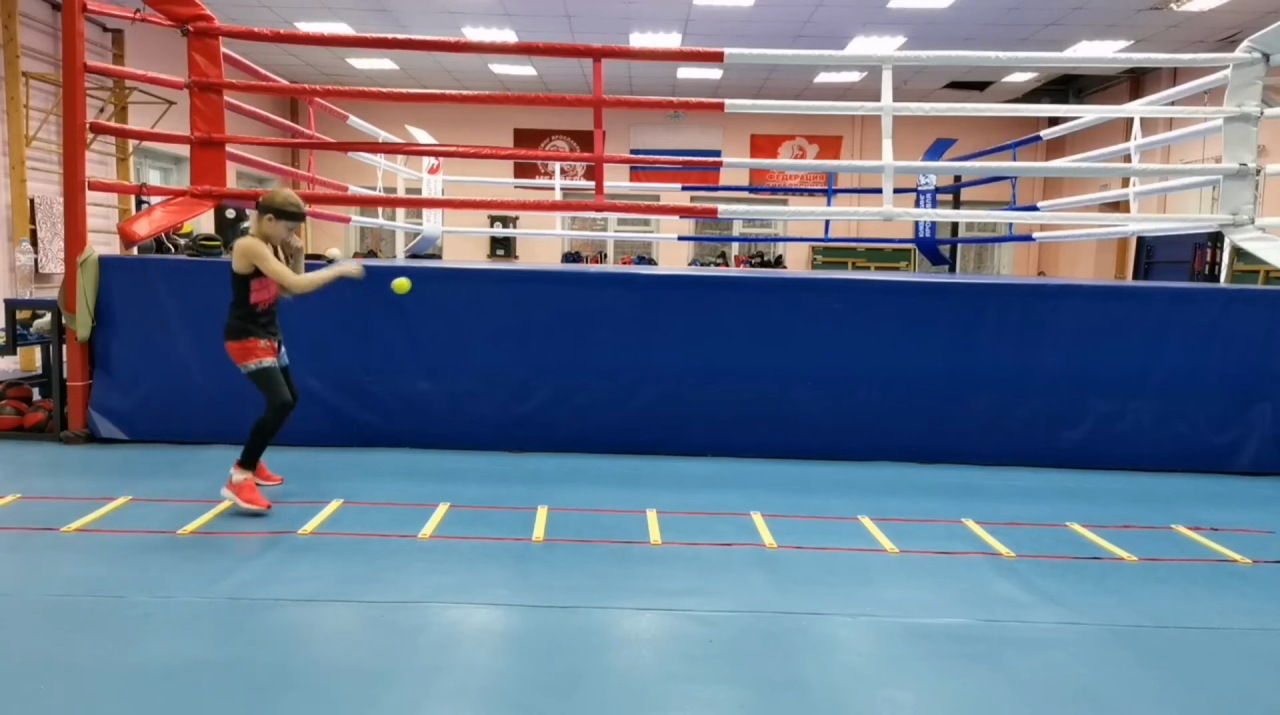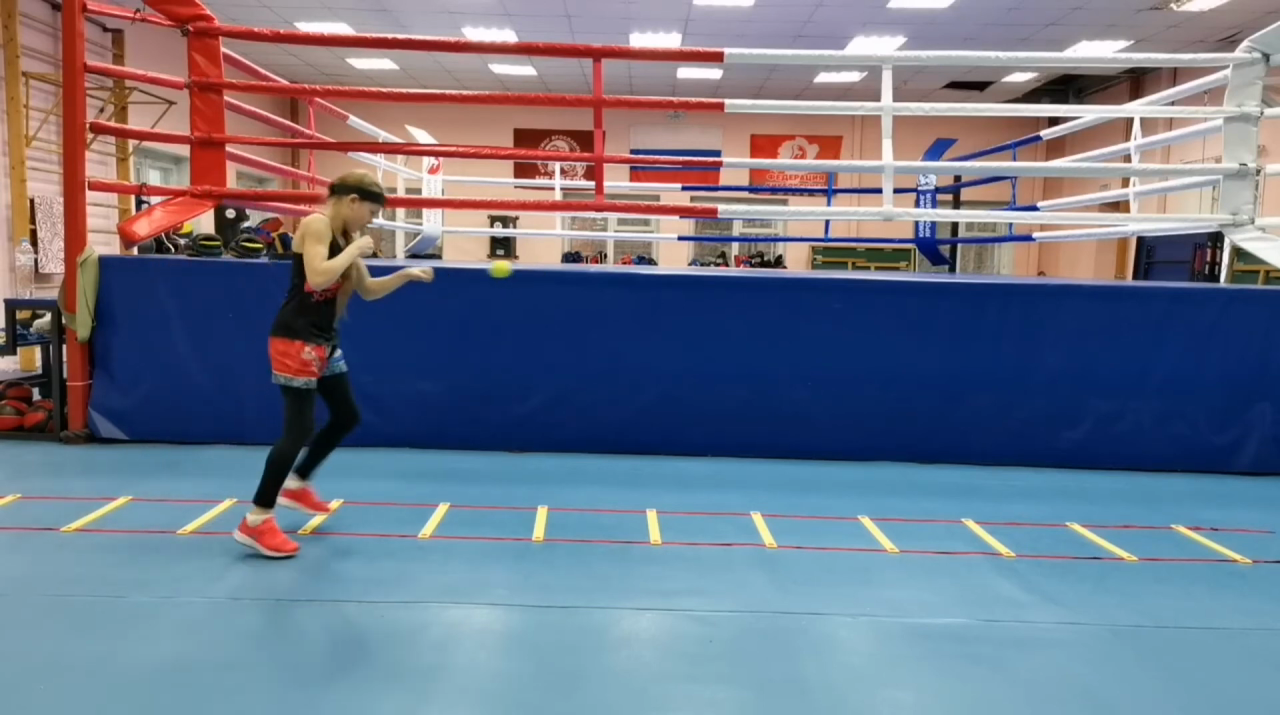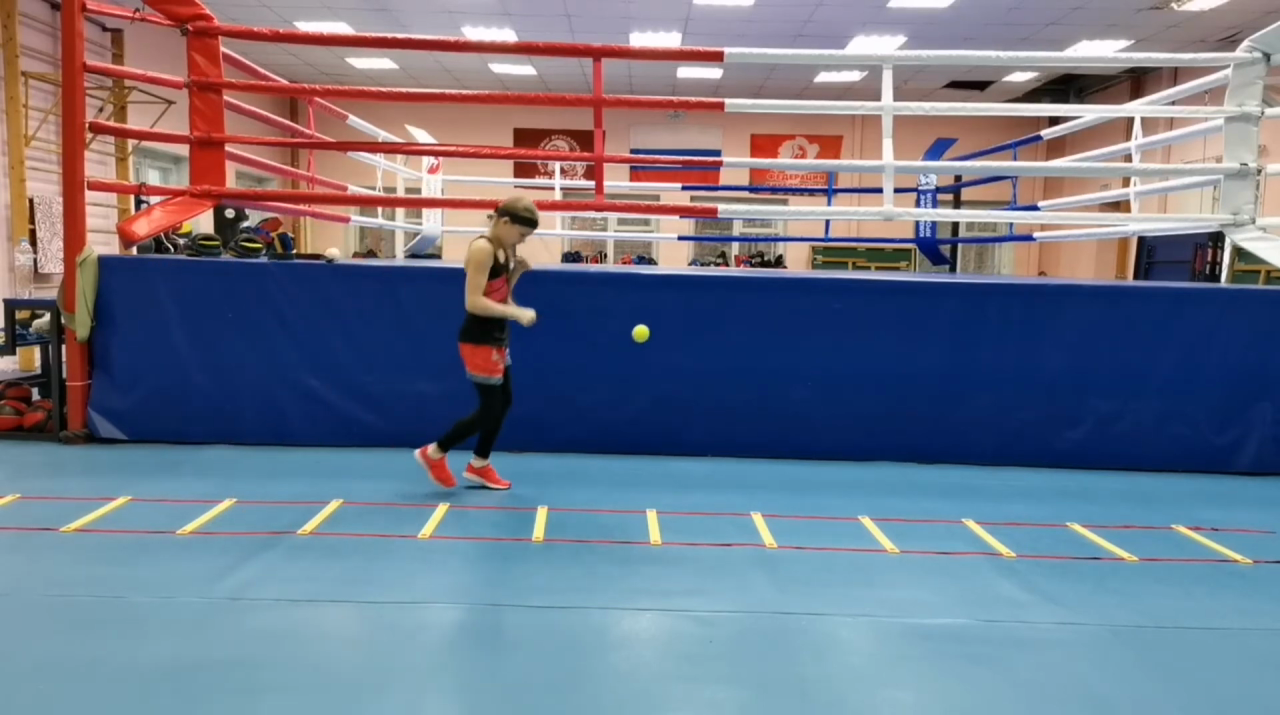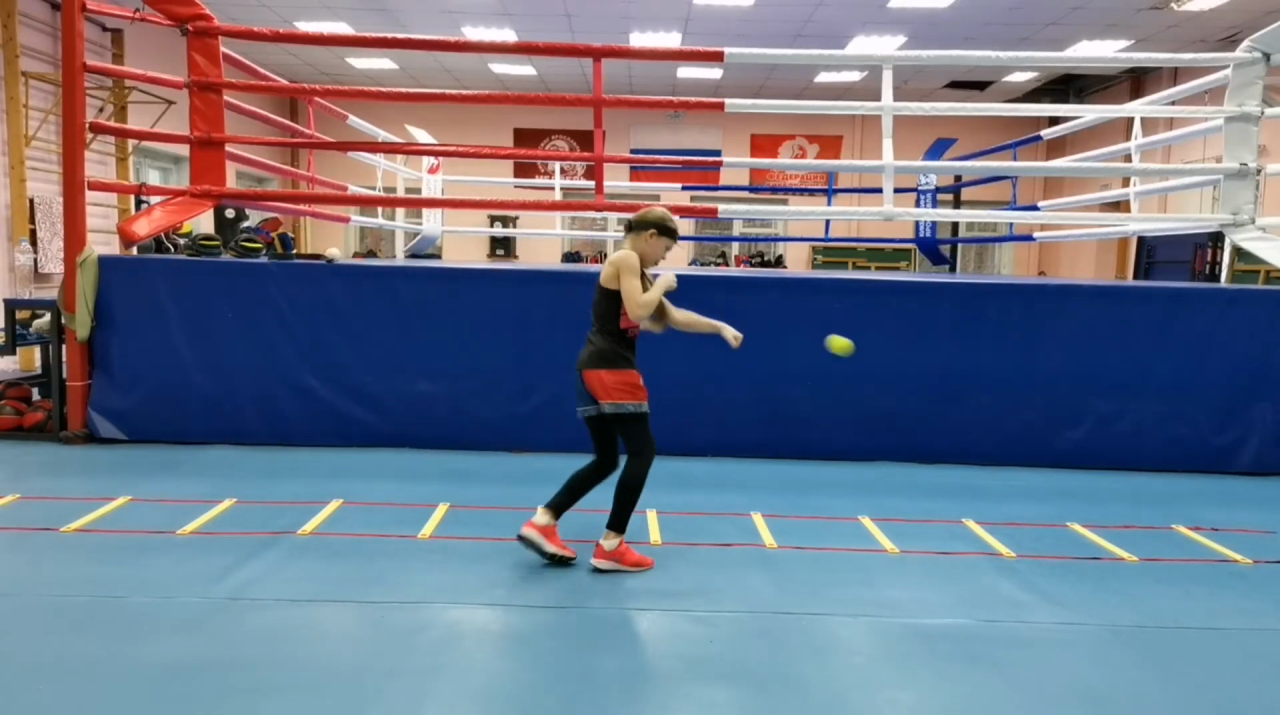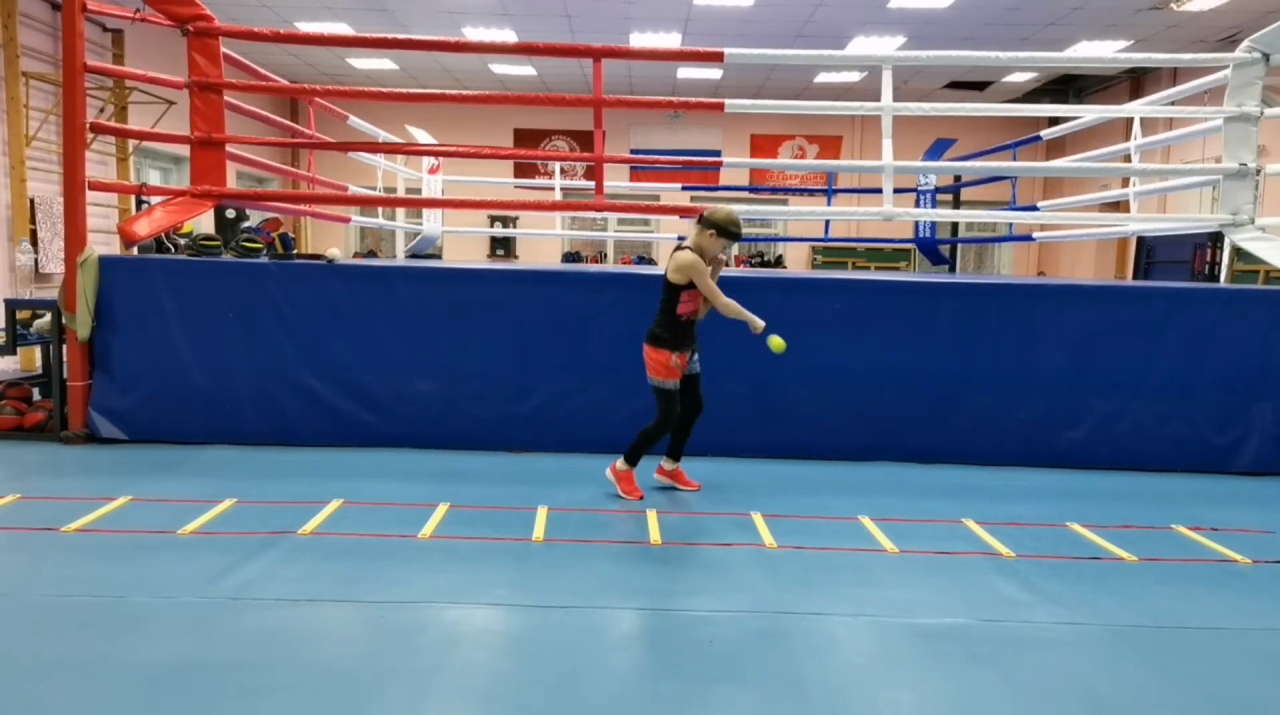
dt=1s
person 1, frame 1
left shoulder: (272, 245)
right shoulder: (249, 246)
left elbow: (286, 290)
right elbow: (295, 285)
left wrist: (296, 256)
right wrist: (339, 269)
left hip: (267, 335)
right hip: (246, 338)
left knee: (288, 398)
right knee: (280, 402)
left ankle: (249, 463)
right ankle: (240, 479)
person 1, frame 2
left shoulder: (349, 237)
right shoulder: (315, 224)
left elbow: (369, 291)
right elbow: (318, 278)
left wrist: (411, 274)
right wrist: (355, 250)
left hip: (322, 342)
right hip: (295, 338)
left knee: (347, 417)
right knee: (299, 428)
left ankle: (296, 483)
right ankle: (257, 519)
person 1, frame 3
left shoulder: (503, 250)
right shoulder: (481, 249)
right elbow: (475, 304)
left wrist: (516, 272)
right wrist: (518, 314)
left hip: (495, 339)
right hip: (480, 341)
left knee: (502, 401)
right knee: (487, 411)
left ankle: (479, 465)
right ankle: (433, 452)
person 1, frame 4
left shoulder: (630, 268)
right shoulder: (624, 261)
left elbow: (672, 317)
right elbow: (637, 311)
left wrist: (720, 326)
right wrist: (663, 285)
left hip: (594, 368)
right hip: (613, 369)
left knee: (605, 460)
right knee: (643, 452)
left ankle: (541, 525)
right ankle: (610, 544)
person 1, frame 5
left shoulder: (696, 258)
right shoulder: (687, 259)
left elbow: (700, 300)
right elbow: (719, 303)
left wrist: (714, 269)
right wrist: (752, 319)
left hip: (684, 347)
right hip: (664, 348)
left knee: (693, 407)
right knee: (668, 417)
left ankle: (669, 467)
right ankle: (621, 469)
